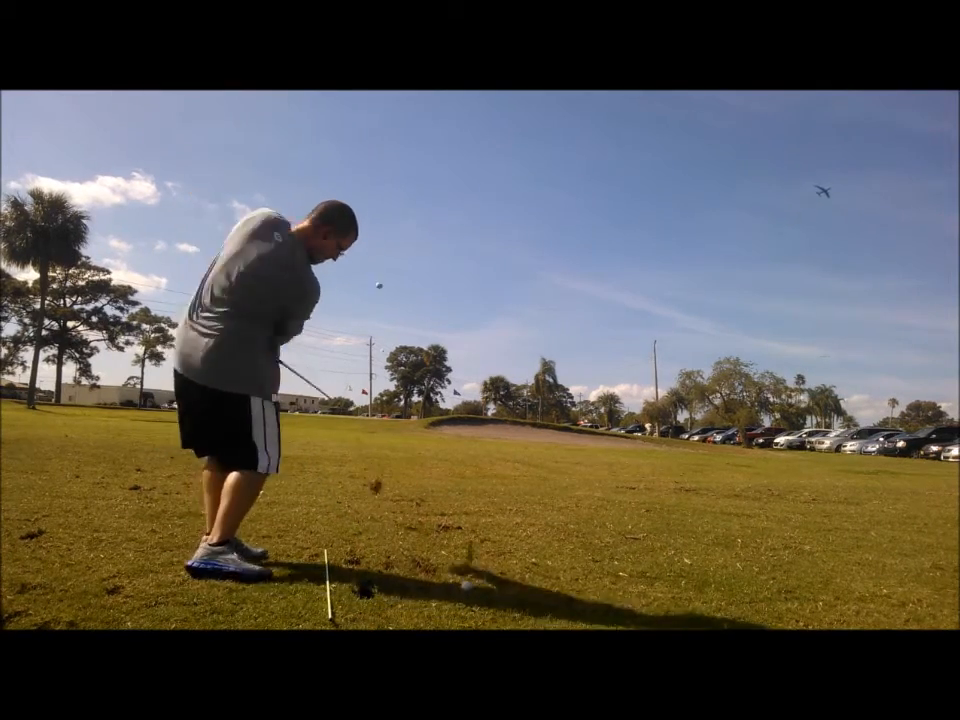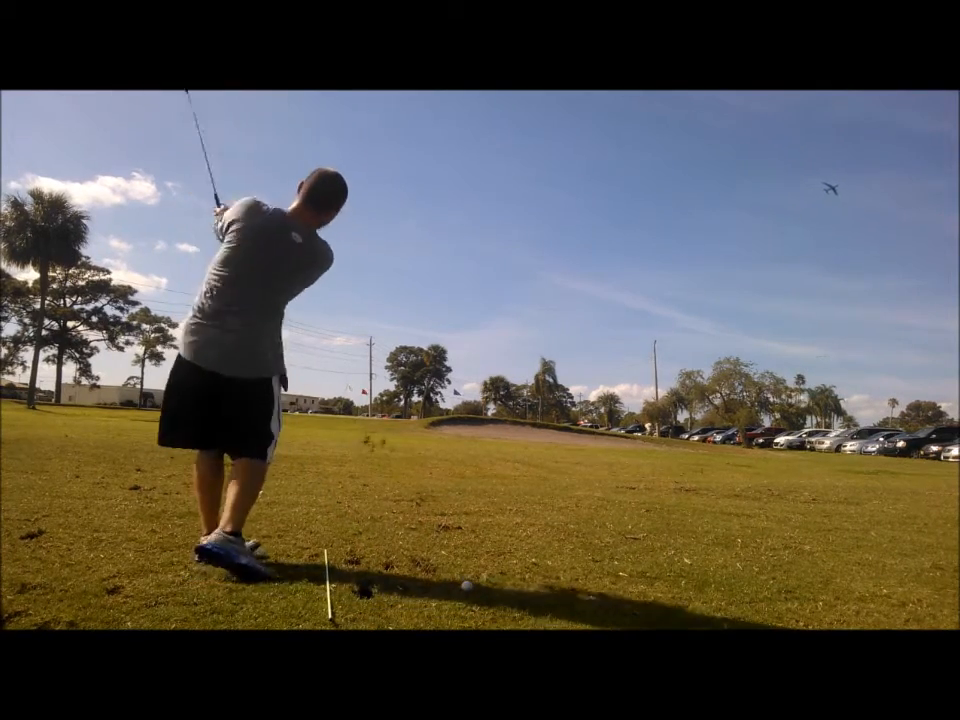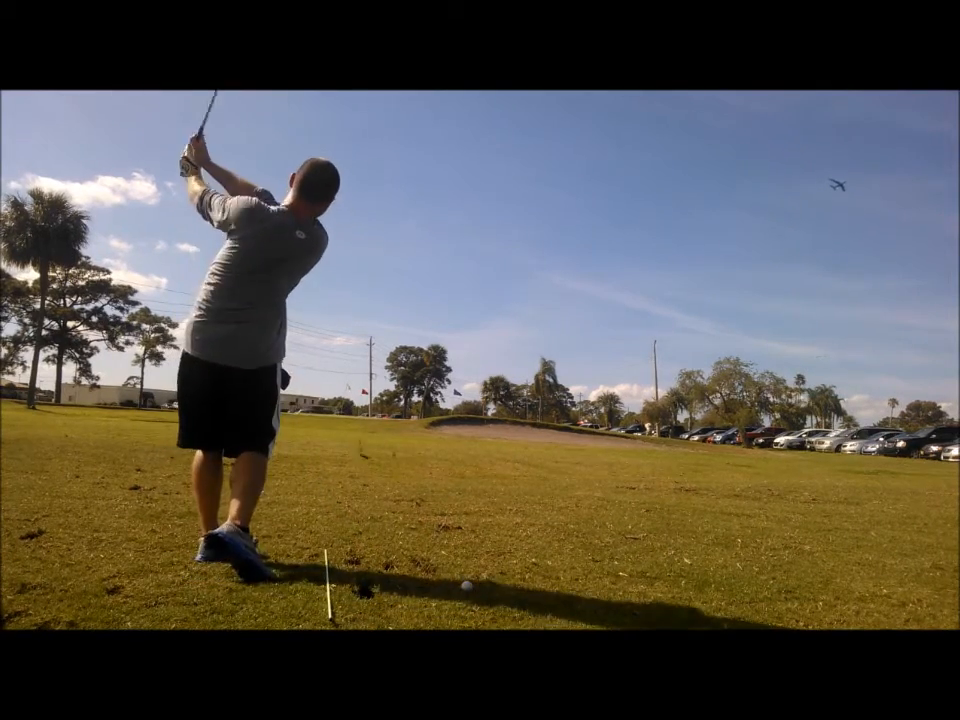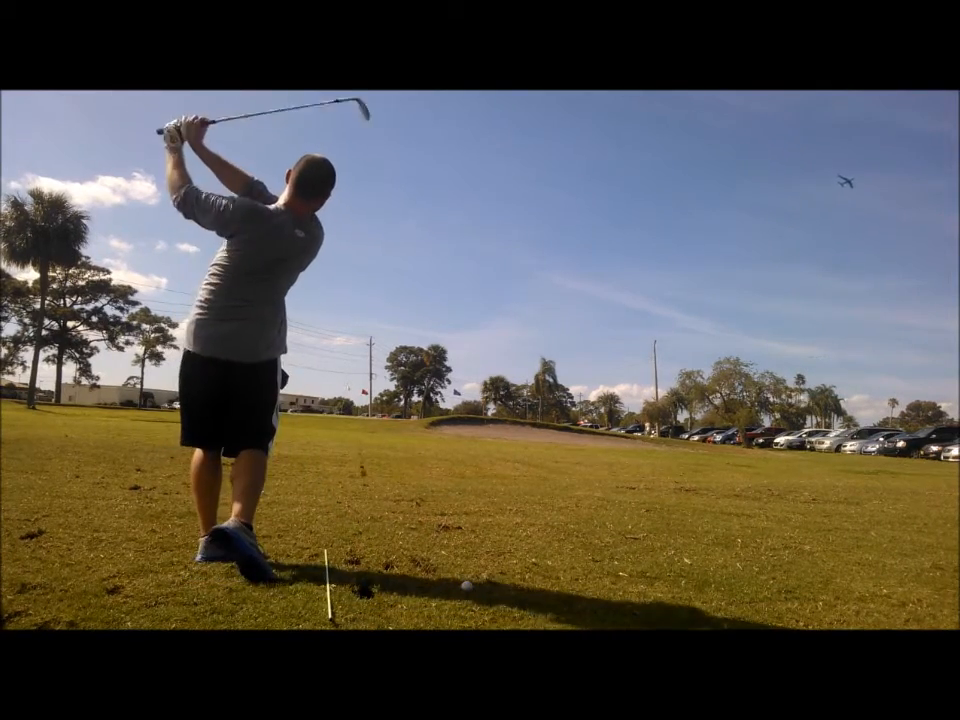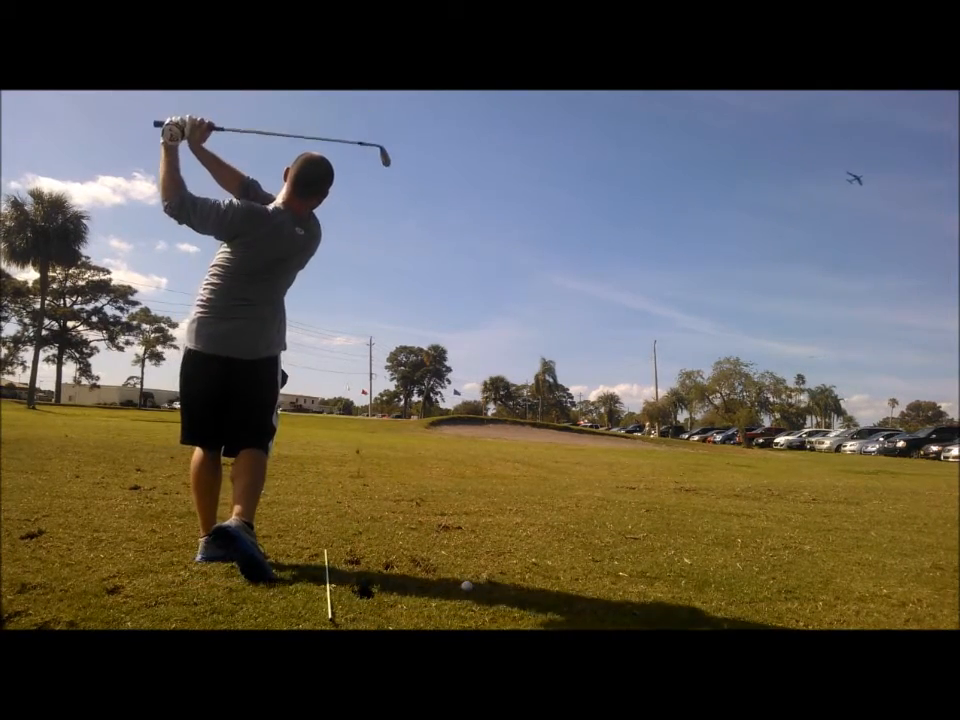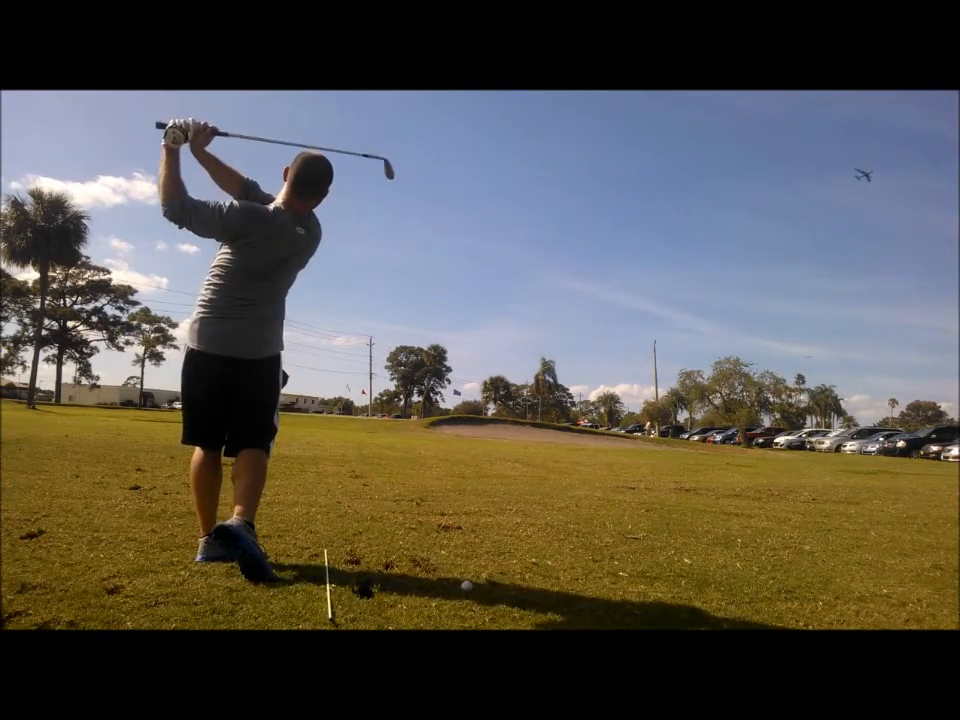
dt=0.2s
person 1, frame 1
left shoulder: (261, 221)
right shoulder: (305, 285)
right wrist: (266, 378)
left hip: (192, 358)
right hip: (237, 370)
left knee: (219, 451)
right knee: (255, 460)
left ankle: (218, 535)
right ankle: (215, 548)
person 1, frame 2
left shoulder: (249, 213)
right shoulder: (320, 256)
left elbow: (225, 223)
left wrist: (224, 214)
left hip: (198, 348)
right hip: (254, 361)
left knee: (208, 446)
right knee: (252, 451)
left ankle: (211, 532)
right ankle: (226, 534)
person 1, frame 3
left shoulder: (247, 214)
right shoulder: (316, 241)
left elbow: (204, 202)
left wrist: (193, 169)
right wrist: (208, 163)
left hip: (203, 345)
right hip: (256, 357)
left knee: (207, 445)
right knee: (253, 447)
left ankle: (210, 536)
right ankle: (235, 528)
person 1, frame 4
left shoulder: (250, 217)
right shoulder: (312, 236)
left elbow: (183, 196)
right elbow: (255, 189)
left wrist: (175, 147)
right wrist: (199, 147)
left hip: (204, 344)
right hip: (257, 354)
left knee: (207, 445)
right knee: (252, 445)
left ankle: (210, 537)
right ankle: (239, 524)
person 1, frame 5
left shoulder: (251, 220)
right shoulder: (309, 234)
left elbow: (176, 203)
right elbow: (248, 187)
left wrist: (171, 145)
right wrist: (199, 148)
left hip: (206, 344)
right hip: (257, 353)
left knee: (207, 443)
right knee: (252, 444)
left ankle: (209, 537)
right ankle: (240, 524)
person 1, frame 6
left shoulder: (252, 220)
right shoulder: (309, 233)
left elbow: (175, 207)
left wrist: (173, 147)
right wrist: (201, 151)
left hip: (208, 345)
right hip: (258, 353)
left knee: (207, 444)
right knee: (253, 444)
left ankle: (210, 538)
right ankle: (241, 524)
